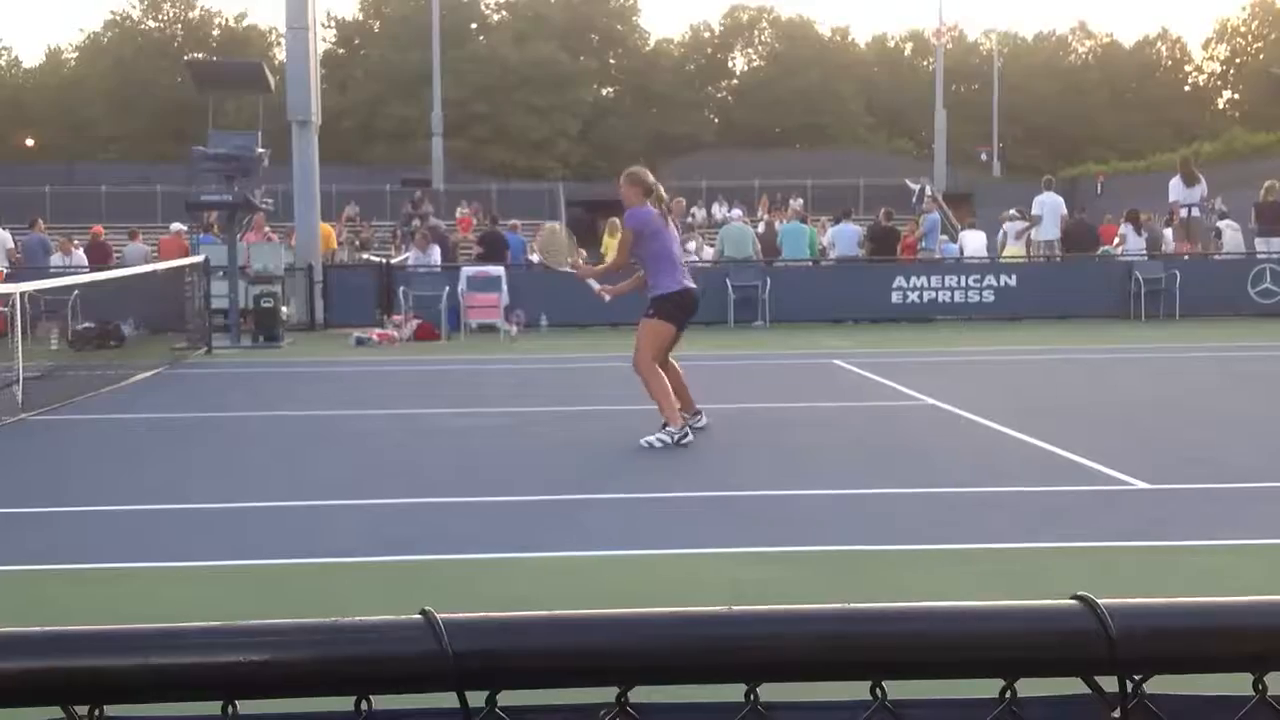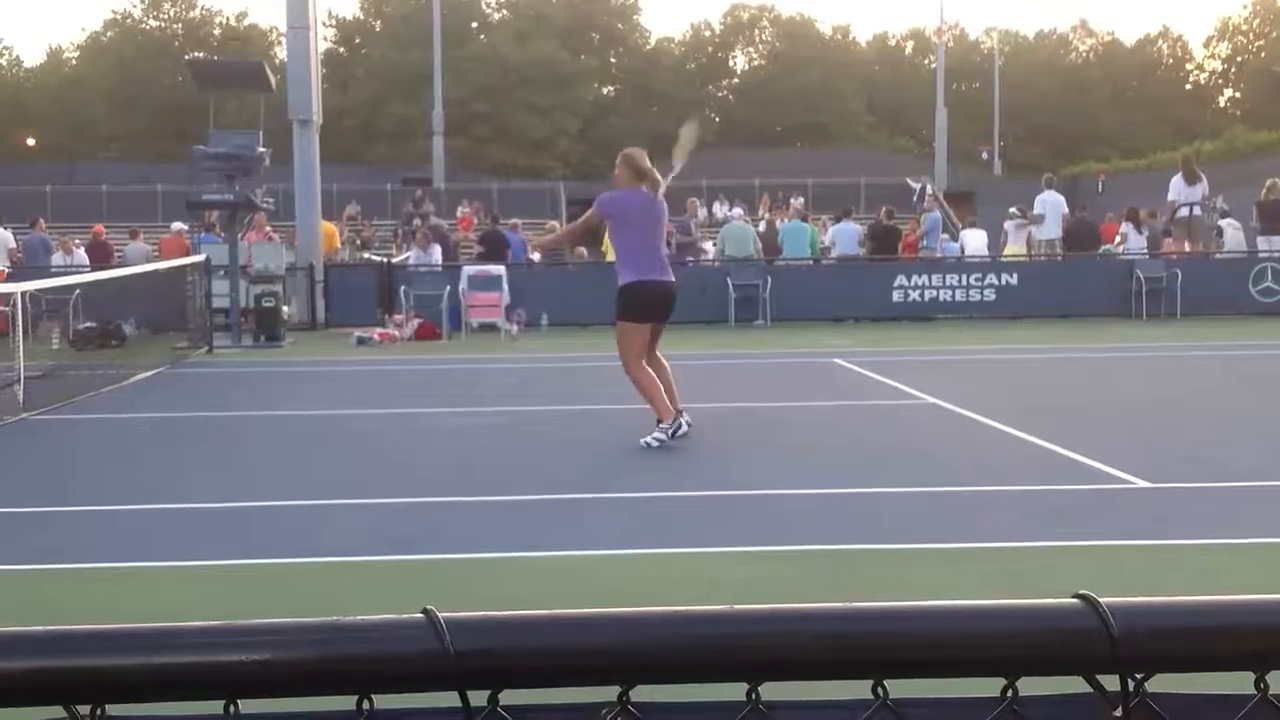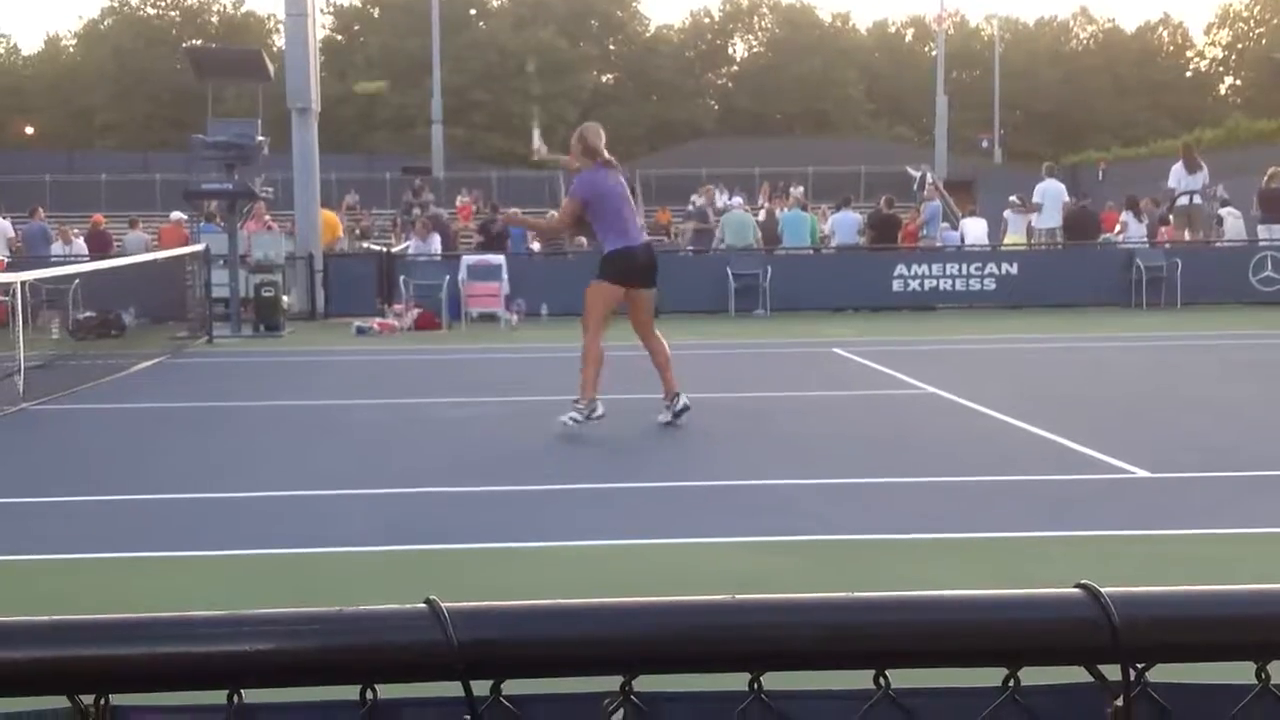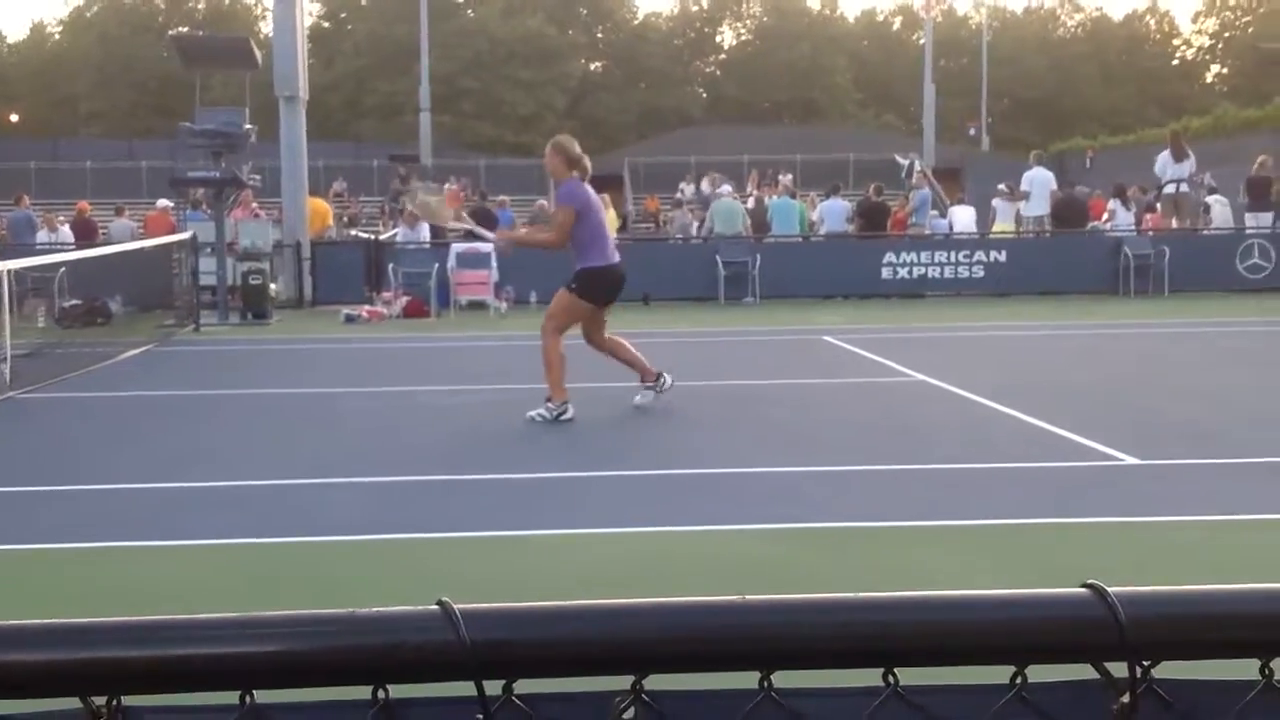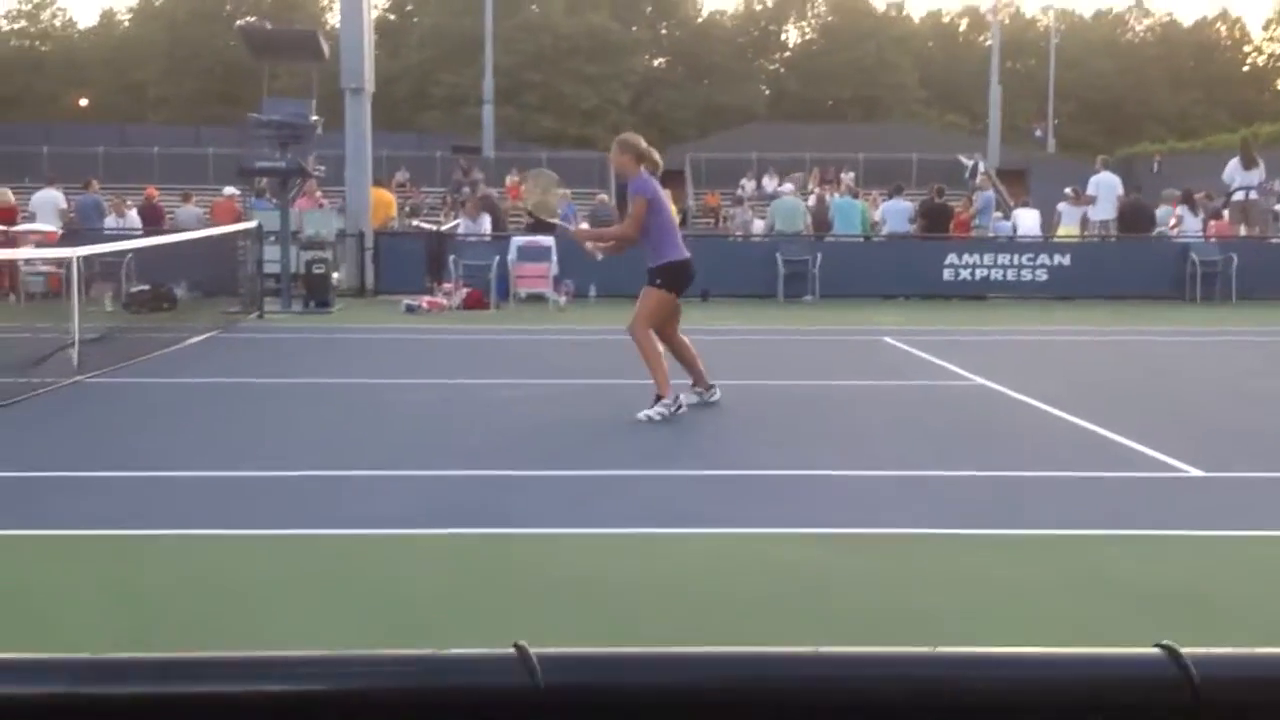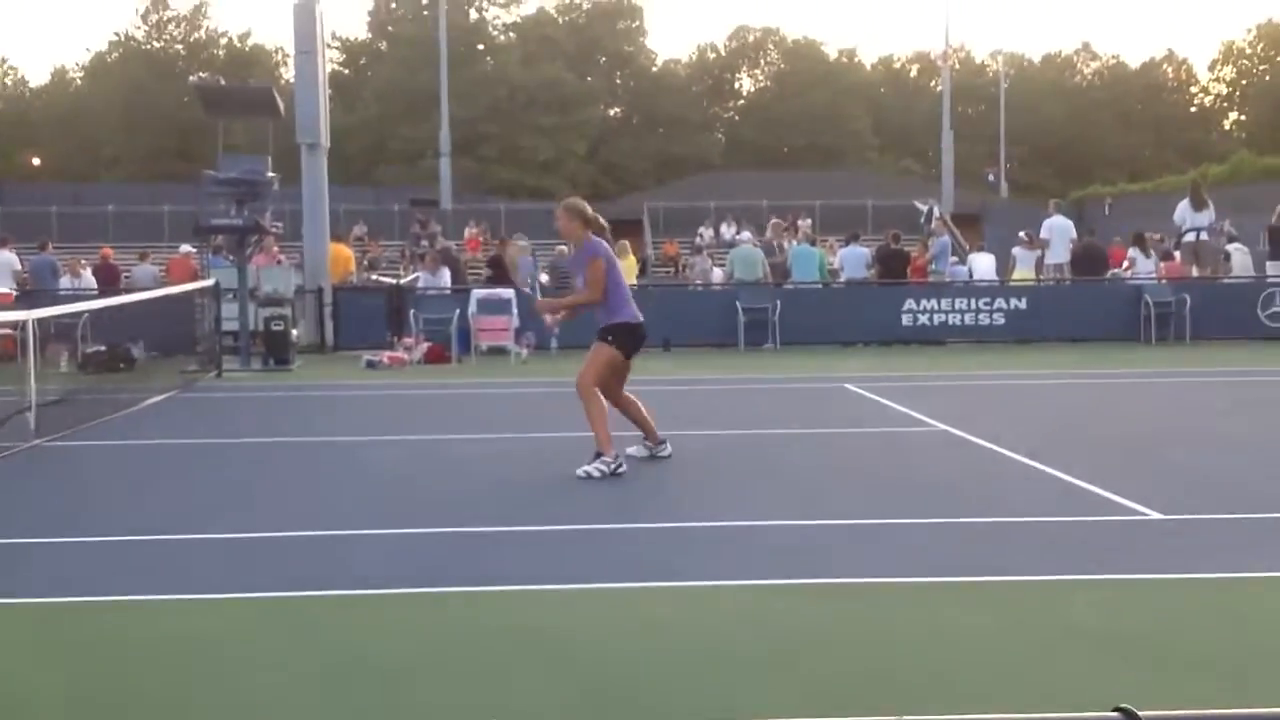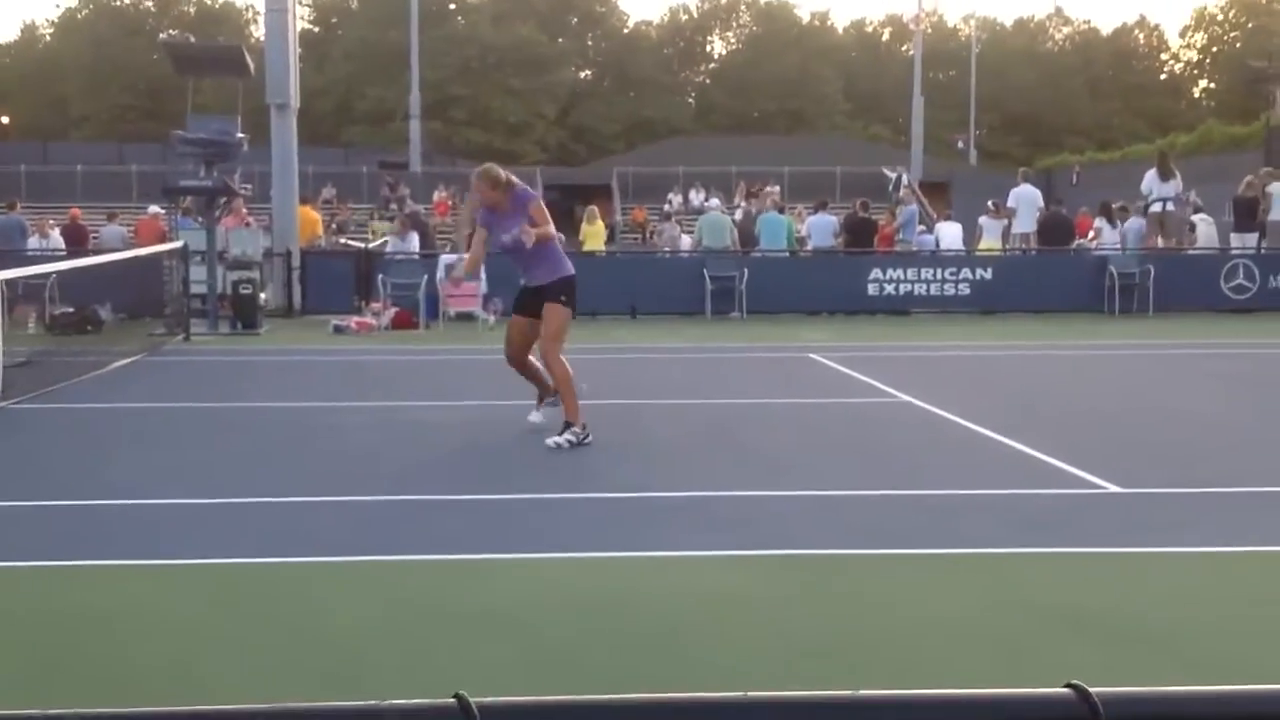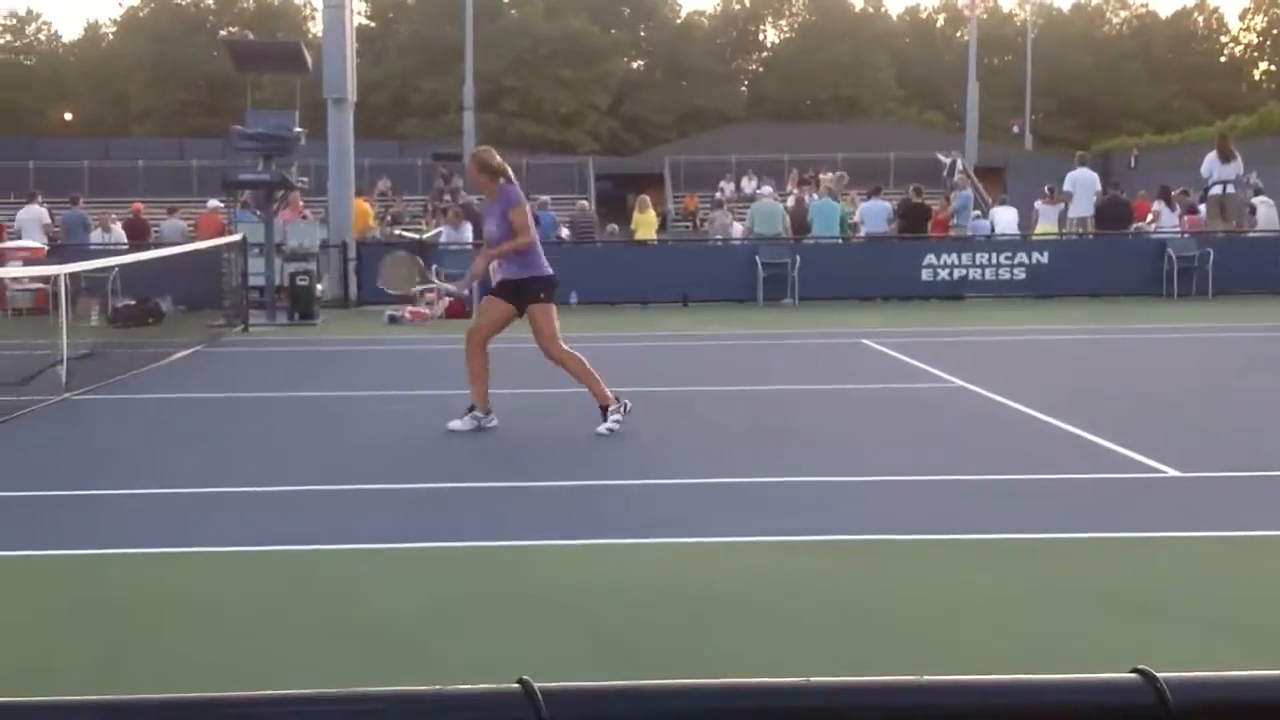
dt=0.3s
person 1, frame 1
left shoulder: (634, 216)
right shoulder: (660, 218)
left elbow: (621, 262)
left wrist: (593, 272)
right wrist: (617, 289)
left hip: (671, 299)
right hip: (683, 295)
left knee: (643, 361)
right knee: (658, 358)
left ankle: (674, 426)
right ankle: (691, 413)
person 1, frame 2
left shoulder: (609, 201)
right shoulder: (657, 202)
left elbow: (575, 231)
left wrist: (542, 242)
left hip: (636, 290)
right hip: (665, 287)
left knee: (633, 364)
right knee: (648, 356)
left ankle: (668, 422)
right ankle: (676, 415)
person 1, frame 3
left shoulder: (584, 182)
right shoulder: (608, 169)
left elbow: (560, 225)
left wrist: (519, 221)
right wrist: (552, 156)
left hip: (619, 259)
right hip: (644, 254)
left knee: (592, 329)
right knee: (647, 331)
left ankle: (587, 402)
right ankle: (673, 396)
person 1, frame 4
left shoulder: (569, 191)
right shoulder: (574, 187)
left elbow: (558, 239)
right elbow: (555, 232)
left wrist: (516, 238)
right wrist: (516, 236)
left hip: (595, 274)
right hip: (608, 271)
left knee: (550, 331)
right knee: (594, 335)
left ankle: (558, 403)
right ankle: (653, 377)
person 1, frame 5
left shoulder: (640, 184)
right shoulder: (642, 183)
left elbow: (630, 231)
right elbow: (634, 233)
left wrist: (591, 234)
right wrist: (605, 247)
left hip: (671, 268)
right hip: (671, 266)
left knee: (639, 328)
right knee: (667, 333)
left ankle: (667, 397)
right ankle: (705, 387)
person 1, frame 6
left shoulder: (595, 248)
right shoulder: (578, 251)
left elbow: (595, 295)
right elbow: (583, 296)
left wrist: (554, 305)
right wrist: (559, 316)
left hip: (622, 326)
right hip: (614, 327)
left knee: (585, 383)
right knee: (611, 393)
left ankle: (608, 456)
right ankle: (656, 442)
person 1, frame 7
left shoulder: (523, 196)
right shoulder: (486, 216)
left elbow: (550, 232)
right elbow: (476, 252)
left wrist: (534, 233)
right wrist: (461, 272)
left hip: (559, 281)
right hip: (531, 286)
left knee: (549, 352)
right knee: (514, 354)
left ankle: (577, 426)
right ankle: (549, 391)
person 1, frame 8
left shoulder: (509, 195)
right shoulder: (488, 203)
left elbow: (527, 238)
left wrist: (493, 253)
right wrist: (470, 277)
left hip: (536, 280)
right hip: (509, 282)
left knee: (552, 348)
right knee: (474, 337)
left ankle: (611, 403)
right ankle: (481, 411)
